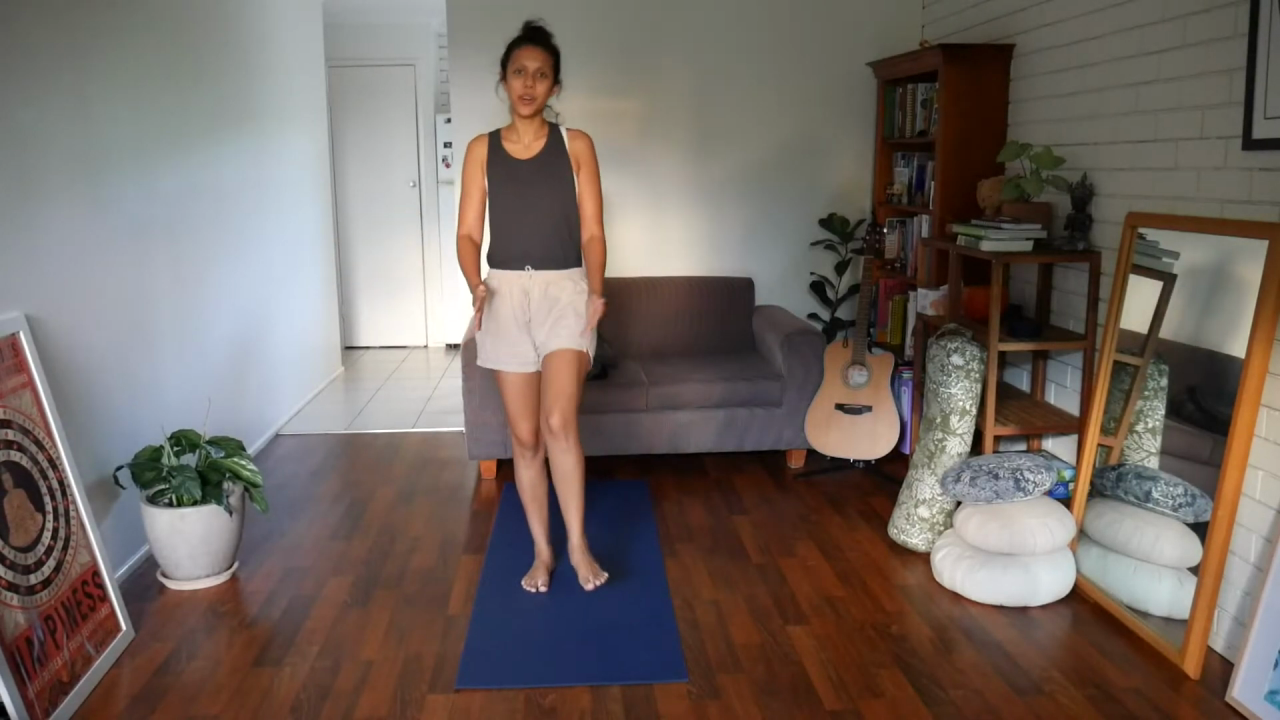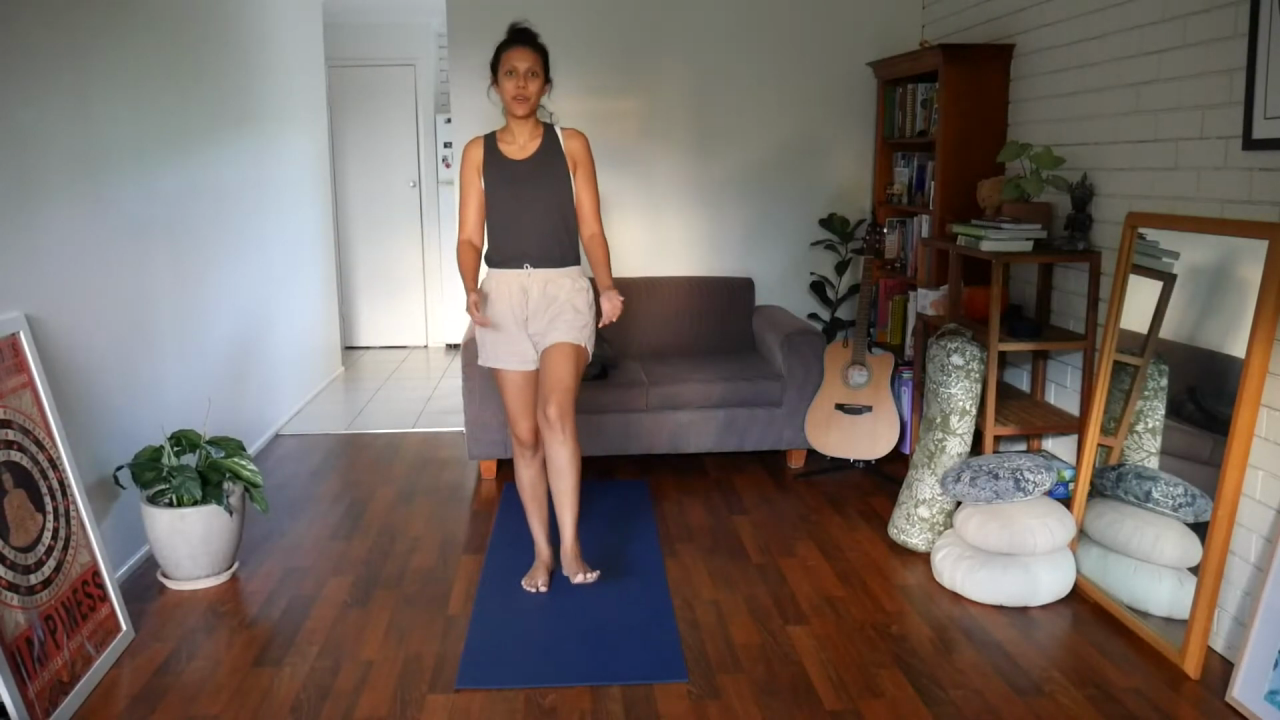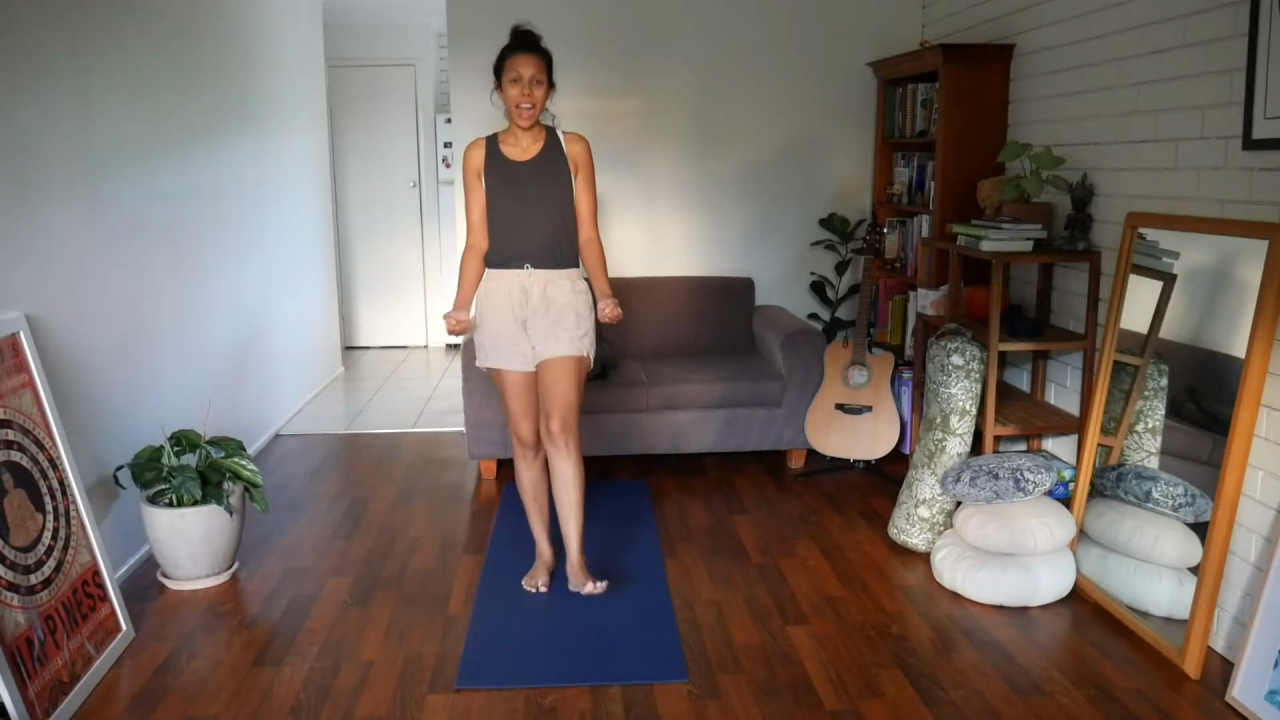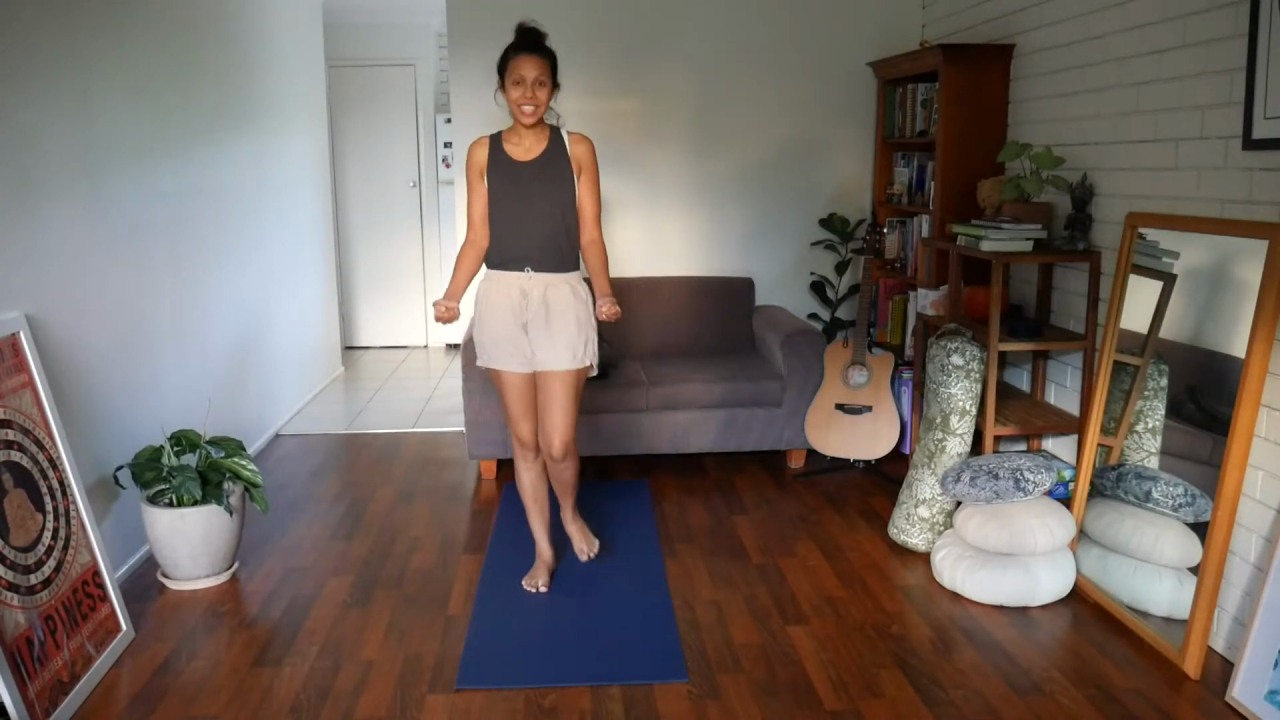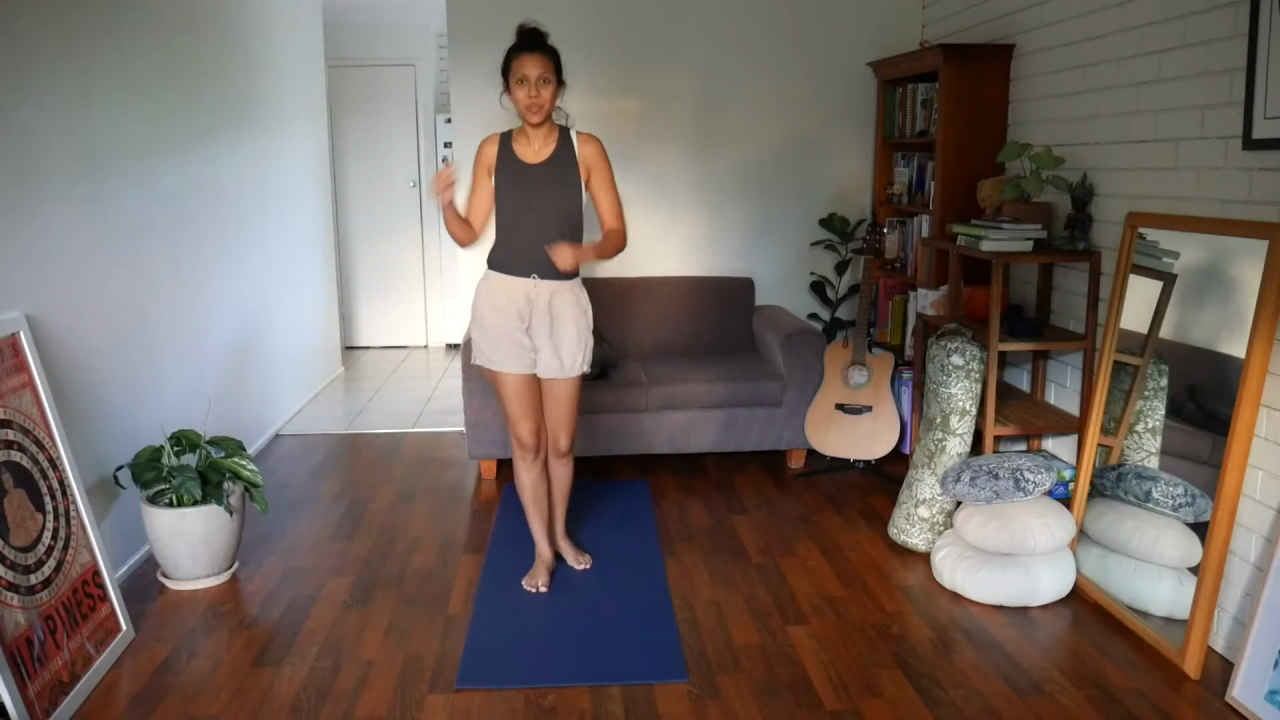
dt=0.3s
person 1, frame 1
left shoulder: (576, 145)
right shoulder: (481, 150)
left elbow: (592, 232)
right elbow: (468, 233)
left wrist: (595, 288)
right wrist: (476, 284)
left hip: (565, 292)
right hip: (506, 296)
left knee: (559, 423)
right knee: (525, 436)
left ankle: (578, 544)
right ankle: (542, 550)
person 1, frame 2
left shoulder: (572, 145)
right shoulder: (477, 152)
left elbow: (591, 229)
right elbow: (469, 238)
left wrist: (607, 290)
right wrist: (471, 291)
left hip: (564, 290)
right hip: (503, 295)
left knee: (556, 413)
right knee: (524, 435)
left ankle: (570, 547)
right ankle: (542, 551)
person 1, frame 3
left shoulder: (573, 148)
right shoulder: (479, 153)
left elbow: (587, 234)
right elbow: (477, 240)
left wrist: (604, 295)
right wrist: (461, 306)
left hip: (562, 293)
right hip: (502, 297)
left knee: (560, 426)
right knee: (525, 435)
left ankle: (575, 556)
right ankle: (542, 550)
person 1, frame 4
left shoulder: (577, 148)
right shoulder: (481, 153)
left elbow: (590, 235)
right elbow: (476, 238)
left wrist: (604, 294)
right wrist: (451, 296)
left hip: (562, 297)
right hip: (501, 300)
left knee: (558, 442)
right knee: (526, 439)
left ankle: (571, 512)
right ankle: (544, 550)
person 1, frame 5
left shoulder: (585, 148)
right shoulder: (492, 150)
left elbow: (616, 233)
right elbow: (470, 234)
left wrist: (584, 251)
right wrist: (445, 205)
left hip: (561, 303)
right hip: (501, 301)
left knee: (560, 441)
right knee: (525, 439)
left ankle: (561, 532)
right ankle: (541, 549)
